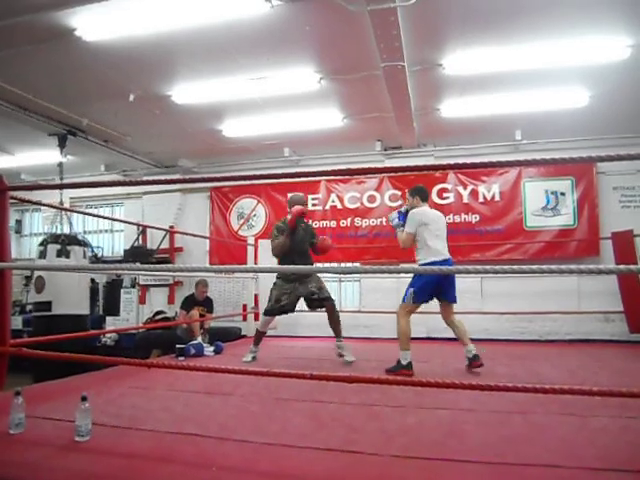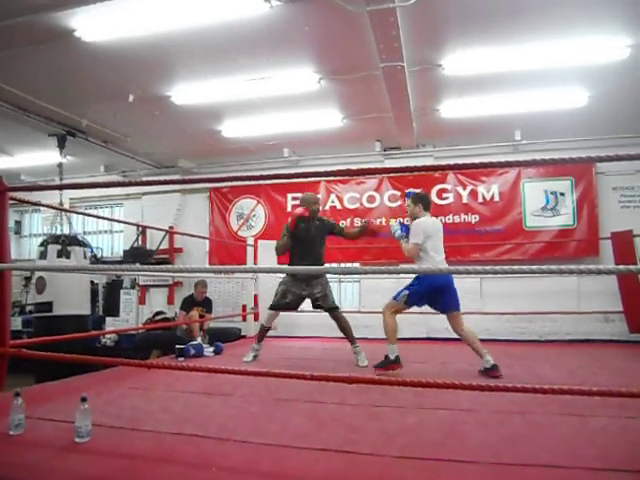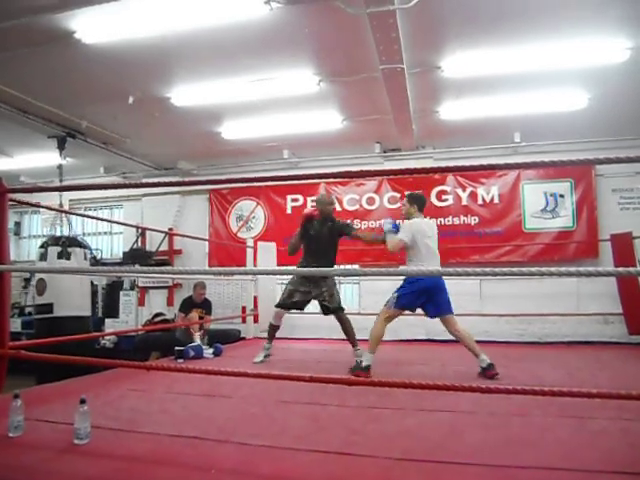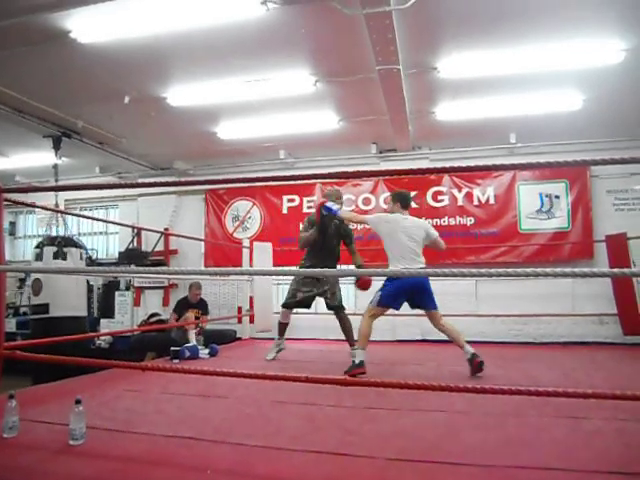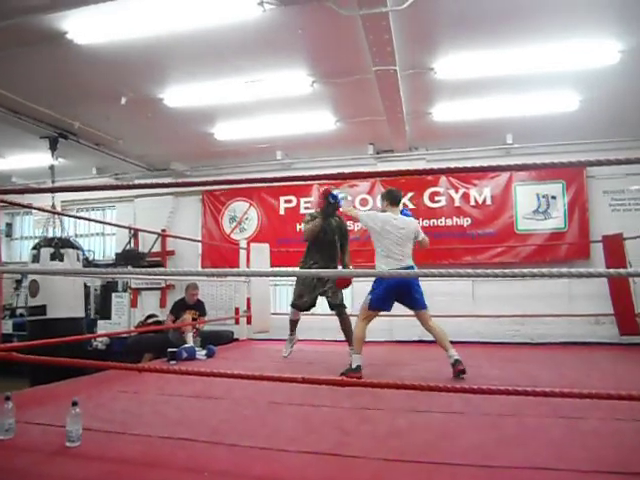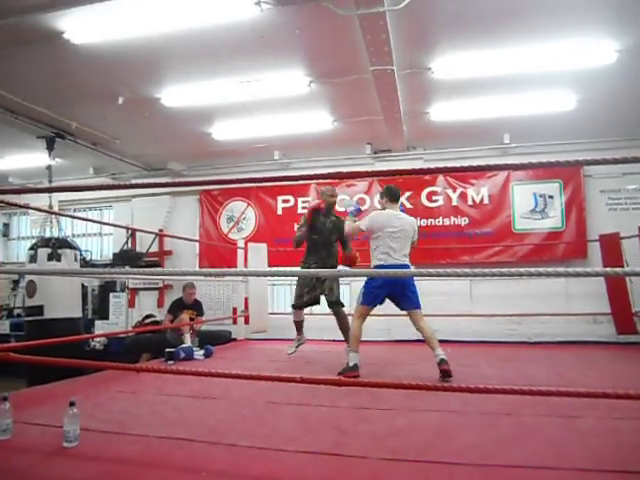
dt=0.1s
person 1, frame 1
left shoulder: (415, 214)
right shoulder: (439, 215)
left elbow: (405, 243)
left wrist: (398, 225)
left hip: (428, 269)
right hip: (446, 266)
left knee: (403, 313)
right knee: (449, 316)
left ankle: (405, 363)
right ankle: (472, 355)
person 1, frame 2
left shoulder: (418, 225)
right shoulder: (436, 223)
left elbow: (410, 254)
left wrist: (401, 236)
left hip: (427, 278)
right hip: (445, 278)
left knee: (389, 310)
right knee: (459, 327)
left ankle: (393, 357)
right ankle: (489, 364)
person 1, frame 3
left shoulder: (410, 225)
right shoulder: (431, 224)
left elbow: (393, 248)
left wrist: (390, 232)
left hip: (417, 280)
right hip: (436, 280)
left knee: (382, 318)
right knee: (453, 327)
left ankle: (365, 365)
right ankle: (486, 364)
person 1, frame 4
left shoulder: (385, 219)
right shoulder: (422, 224)
left elbow: (355, 218)
right elbow: (441, 246)
left wrist: (336, 210)
left hip: (399, 279)
right hip: (420, 278)
left knee: (369, 316)
right knee: (438, 321)
left ankle: (359, 362)
right ankle: (471, 355)
person 1, frame 5
left shoulder: (377, 218)
right shoulder: (411, 223)
left elbow: (350, 212)
right elbow: (424, 244)
left hip: (387, 279)
right hip: (409, 276)
left knee: (363, 319)
right knee: (427, 322)
left ankle: (355, 367)
right ankle: (455, 360)
person 1, frame 6
left shoulder: (377, 216)
right shoulder: (411, 221)
left elbow: (349, 231)
left hip: (381, 272)
right hip: (403, 273)
left knee: (358, 317)
right knee: (419, 320)
left ankle: (353, 365)
right ankle: (441, 360)
person 2, frame 1
left shoulder: (308, 228)
right shoulder: (280, 227)
left elbow: (317, 249)
right elbow: (276, 252)
left wrist: (324, 244)
right wrist: (290, 231)
left hip: (308, 276)
right hip: (286, 278)
left knee: (330, 304)
right knee: (269, 314)
left ankle: (340, 346)
right ankle: (253, 350)
person 2, frame 2
left shoulder: (324, 224)
right shoulder: (293, 225)
left elbow: (349, 234)
right elbow: (279, 251)
left wrist: (363, 229)
right wrist: (291, 232)
left hip: (316, 277)
right hip: (294, 276)
left knee: (334, 312)
right knee: (273, 311)
left ankle: (357, 349)
right ankle: (256, 349)
person 2, frame 3
left shoulder: (338, 225)
right shoulder: (307, 224)
left elbow: (363, 237)
right elbow: (291, 250)
left wrist: (383, 238)
right wrist: (302, 230)
left hip: (325, 278)
right hip: (304, 276)
left knee: (339, 313)
right knee: (280, 309)
left ankle: (357, 352)
right ankle: (267, 348)
person 2, frame 4
left shoulder: (342, 225)
right shoulder: (311, 220)
left elbow: (352, 250)
right elbow: (302, 244)
left wrist: (361, 268)
right wrist: (319, 225)
left knee: (339, 311)
right knee: (287, 307)
left ankle: (354, 350)
right ankle: (279, 343)
person 2, frame 5
left shoulder: (341, 223)
right shoulder: (312, 217)
left elbow: (344, 250)
right elbow: (307, 236)
left wrist: (346, 268)
right wrist: (323, 214)
right hip: (309, 270)
left knee: (340, 310)
right knee: (296, 307)
left ankle: (353, 350)
right ankle: (291, 338)
person 2, frame 6
left shoulder: (338, 222)
right shoulder: (309, 218)
left elbow: (346, 245)
right elbow: (297, 243)
left wrist: (350, 254)
right wrist: (310, 222)
left hip: (328, 271)
right hip: (309, 270)
left knee: (336, 308)
right knee: (297, 306)
right ankle: (300, 338)
